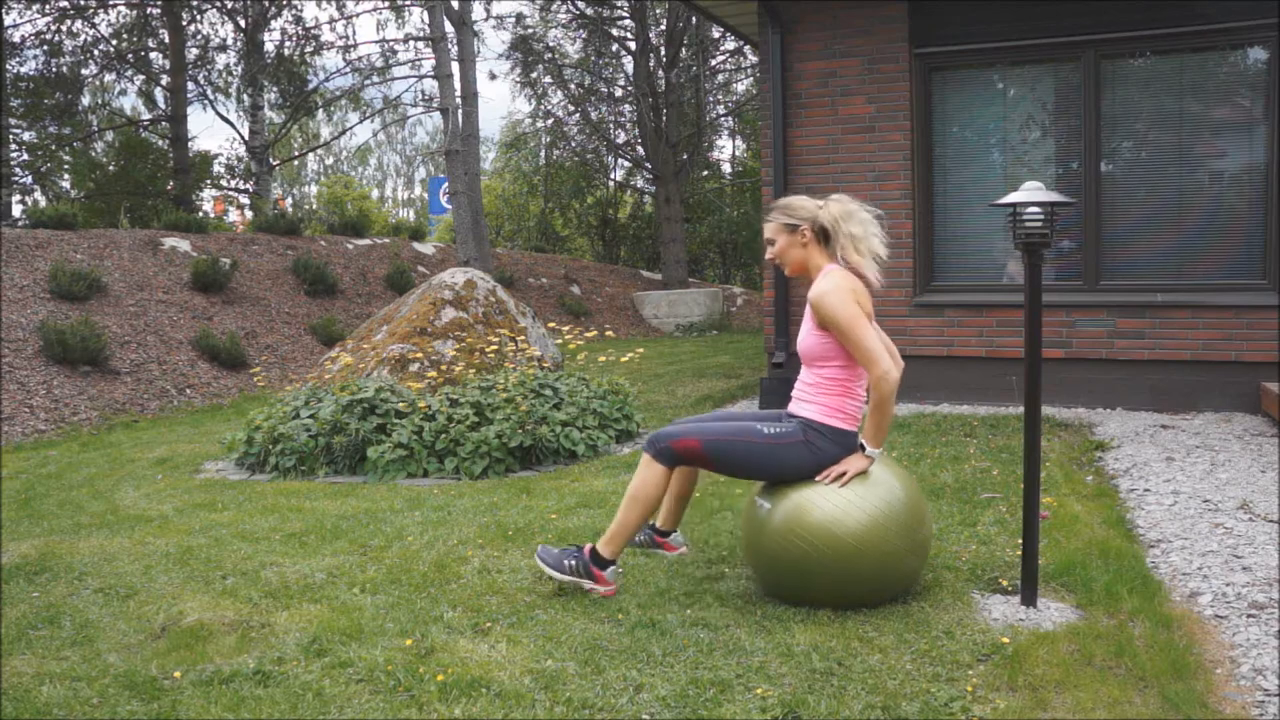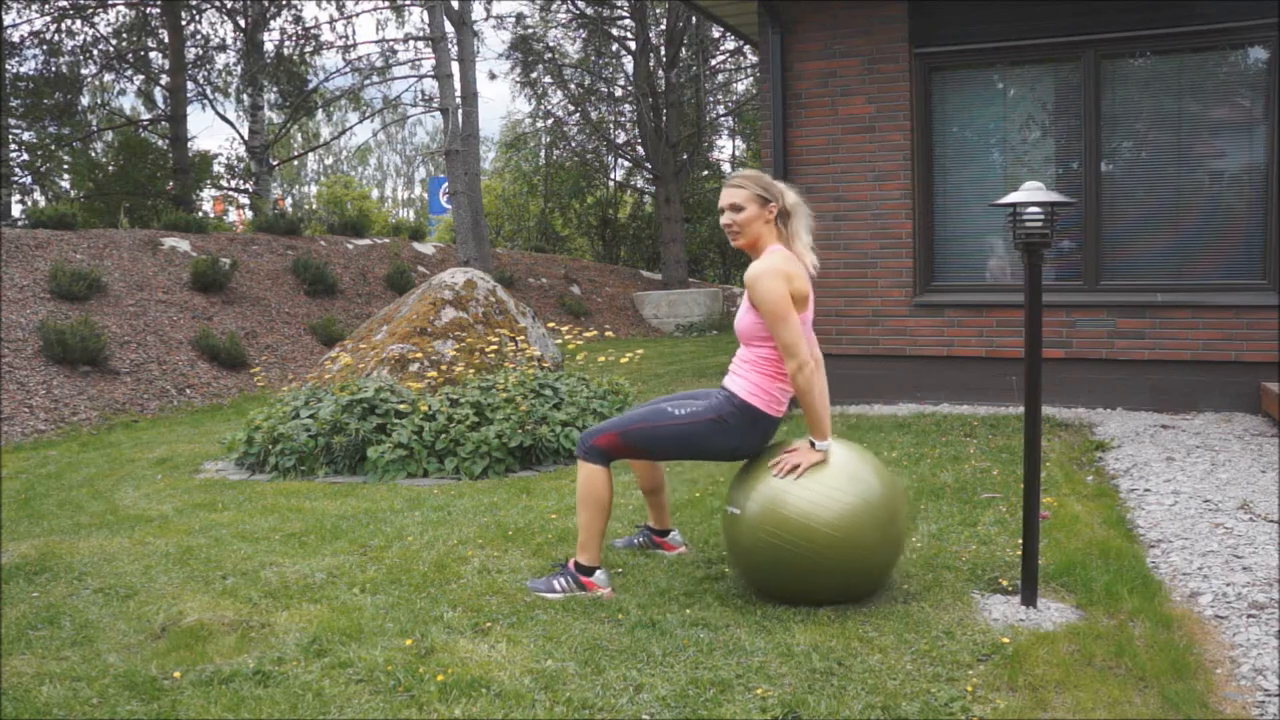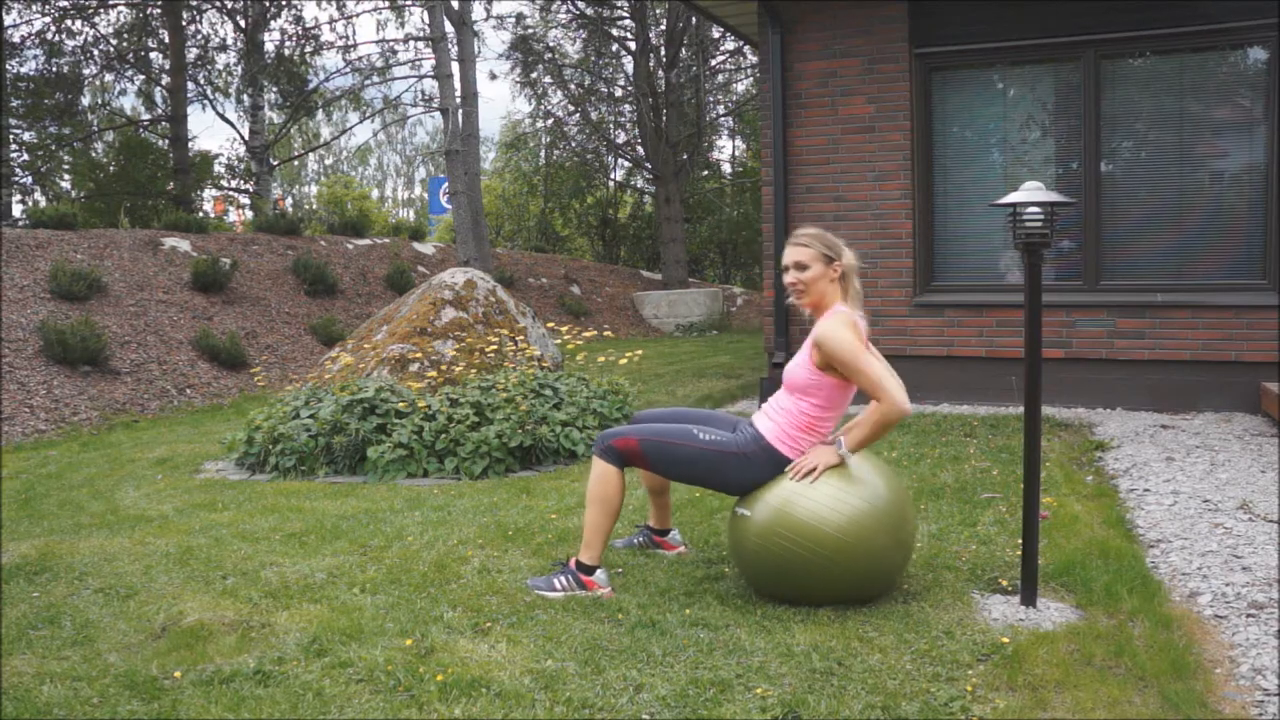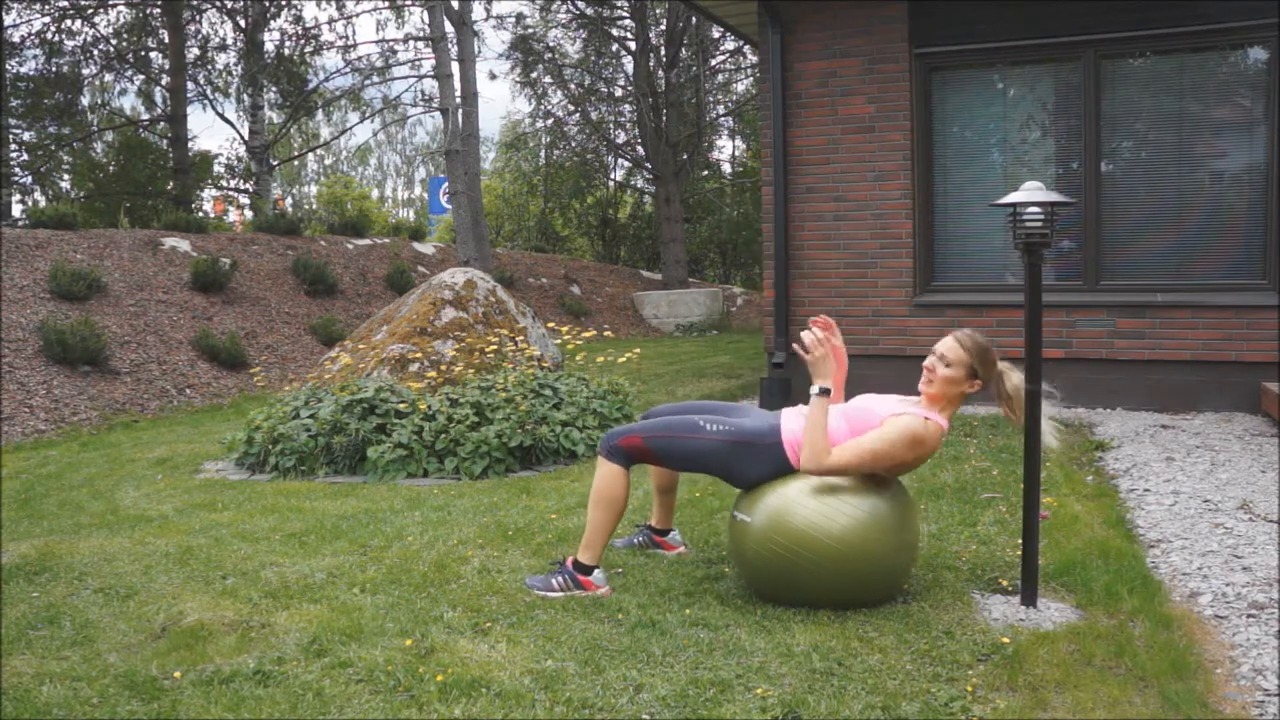
dt=0.5s
person 1, frame 1
left shoulder: (828, 290)
right shoulder: (839, 284)
left elbow: (885, 372)
right elbow: (896, 362)
left wrist: (868, 451)
right wrist: (867, 439)
left hip: (815, 442)
right hip: (804, 425)
left knee: (664, 445)
right knee: (678, 433)
left ankle: (599, 563)
right ankle: (664, 531)
person 1, frame 2
left shoulder: (765, 271)
right shoulder: (782, 264)
left elbow: (801, 364)
right elbow: (813, 357)
left wrist: (818, 445)
right wrist: (819, 434)
left hip: (735, 417)
right hip: (738, 404)
left knee: (593, 444)
right knee: (630, 425)
left ankle: (587, 572)
right ankle: (662, 532)
person 1, frame 3
left shoulder: (831, 331)
right shoulder: (844, 322)
left elbow: (898, 404)
right elbow: (888, 395)
left wrist: (840, 450)
right wrist: (828, 428)
left hip: (755, 456)
right hip: (756, 433)
left knee: (610, 444)
right knee: (641, 421)
left ankle: (588, 574)
right ankle: (662, 533)
person 1, frame 4
left shoulder: (921, 430)
right shoulder: (923, 409)
left elbow: (815, 461)
left wrist: (823, 380)
right wrist: (839, 359)
left hip: (764, 449)
right hip: (776, 424)
left knee: (616, 443)
right knee: (654, 418)
left ankle: (584, 570)
right ankle: (661, 531)
